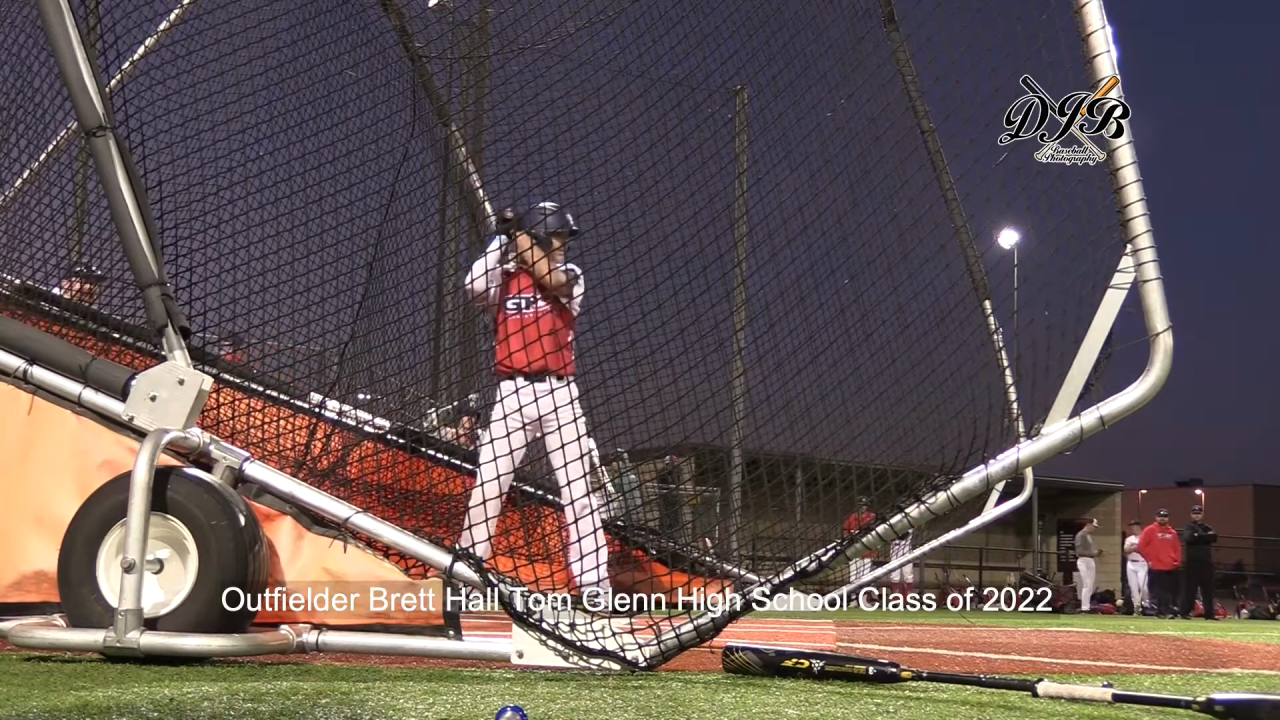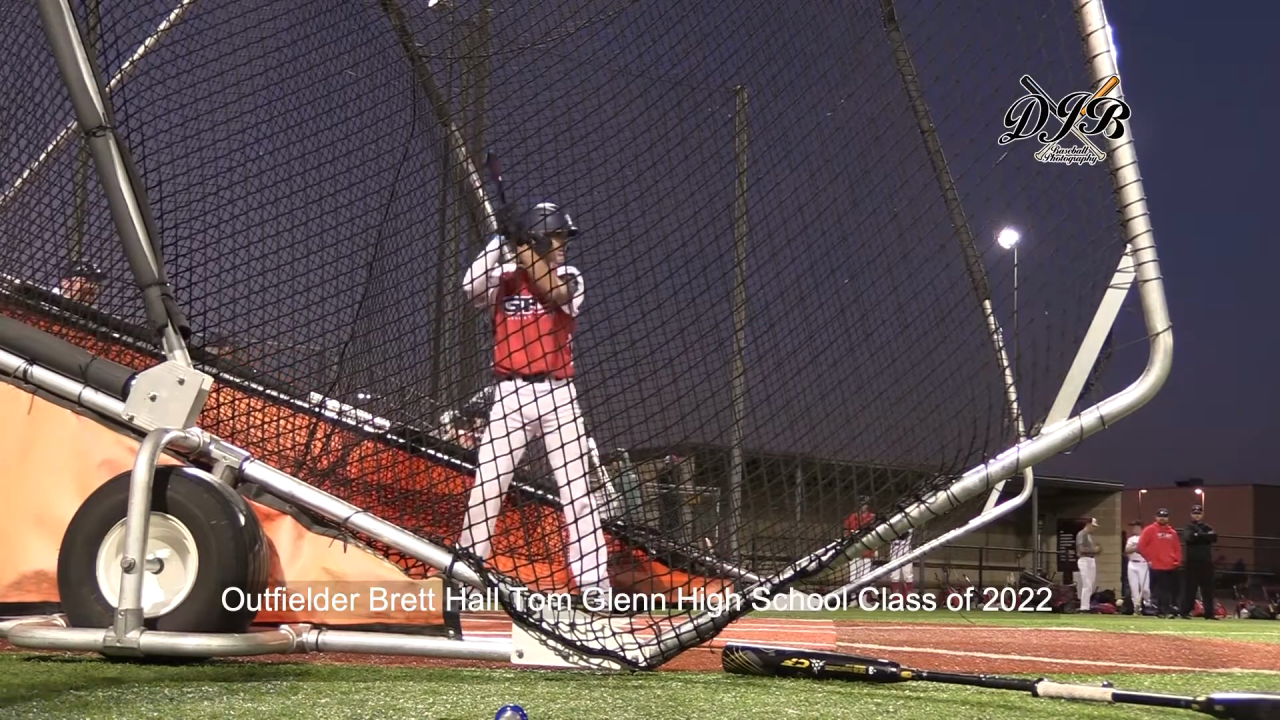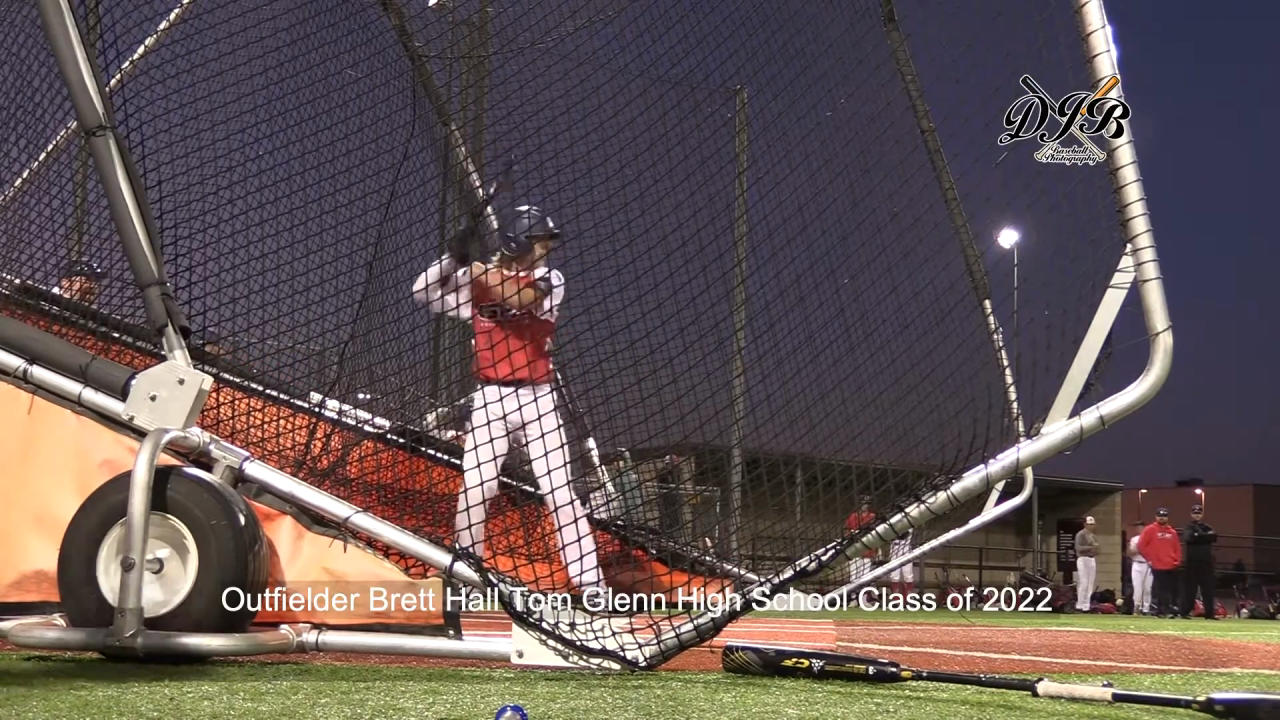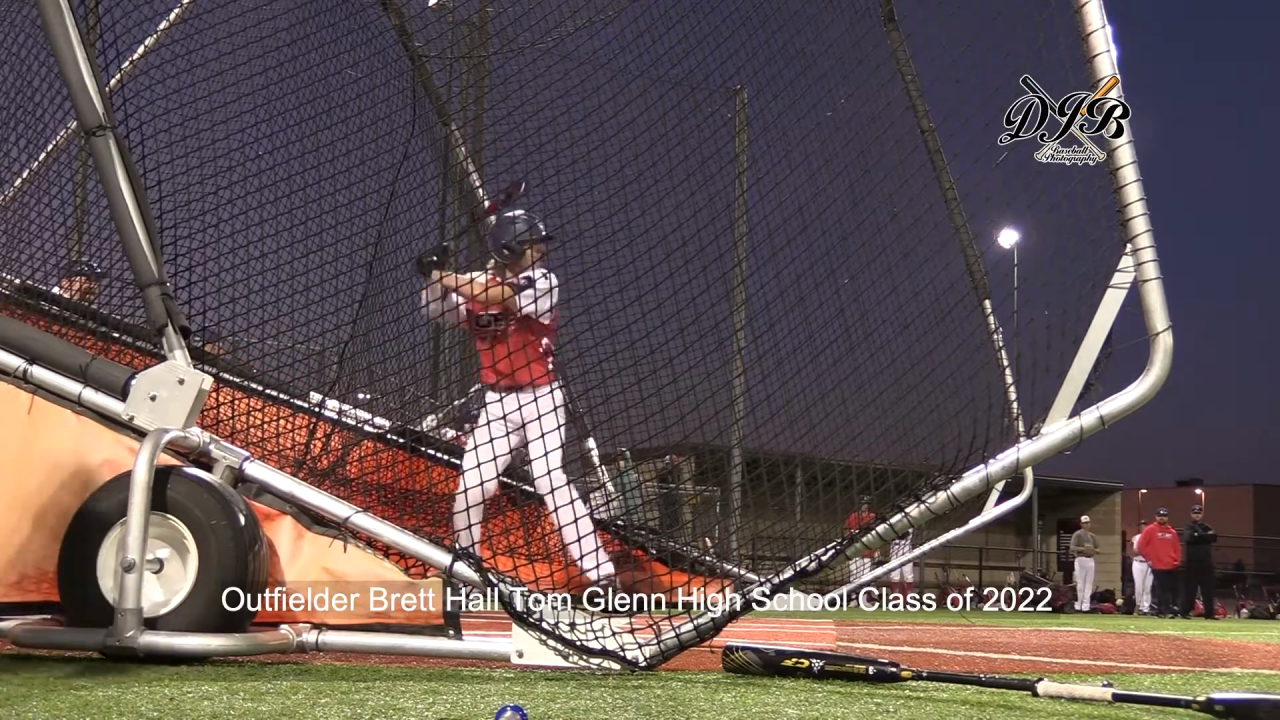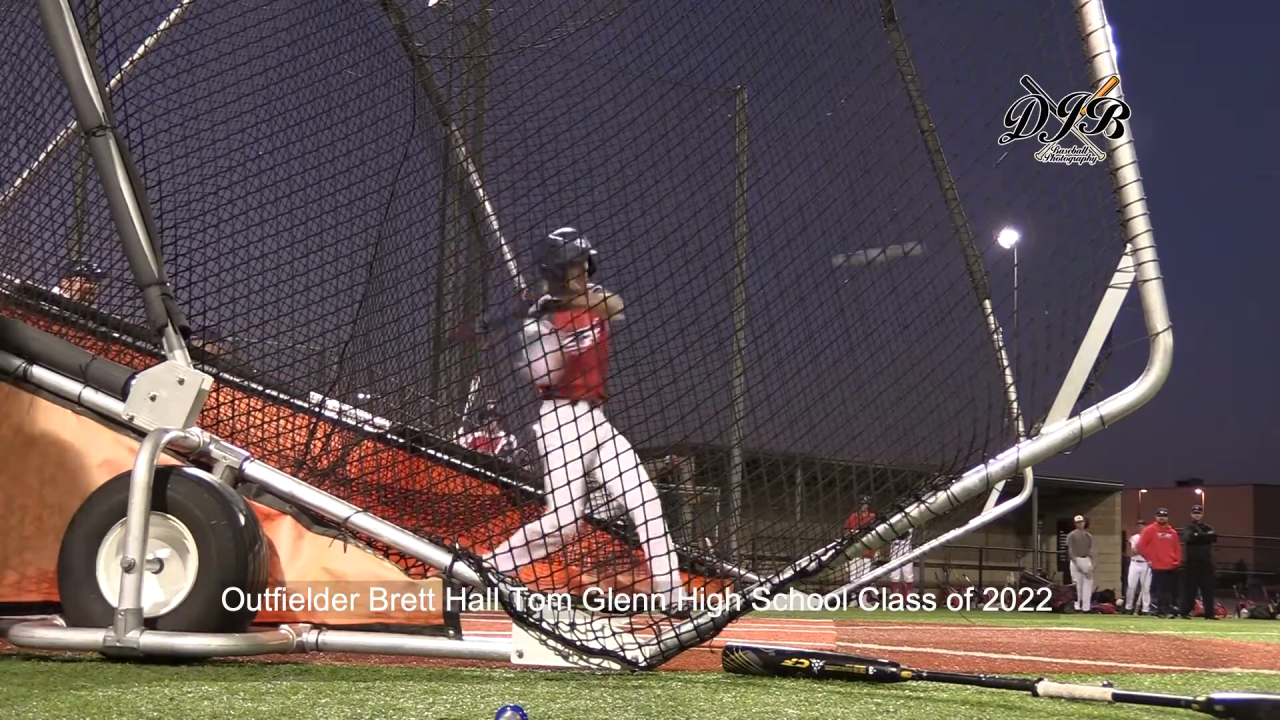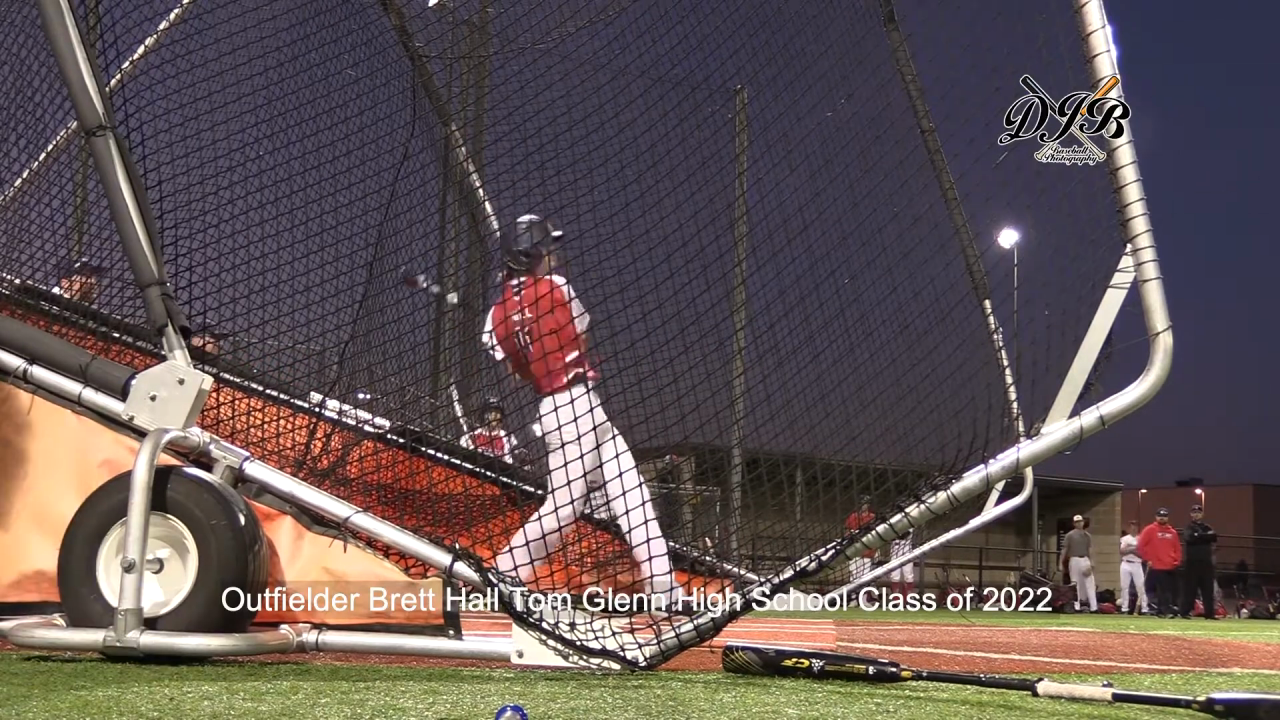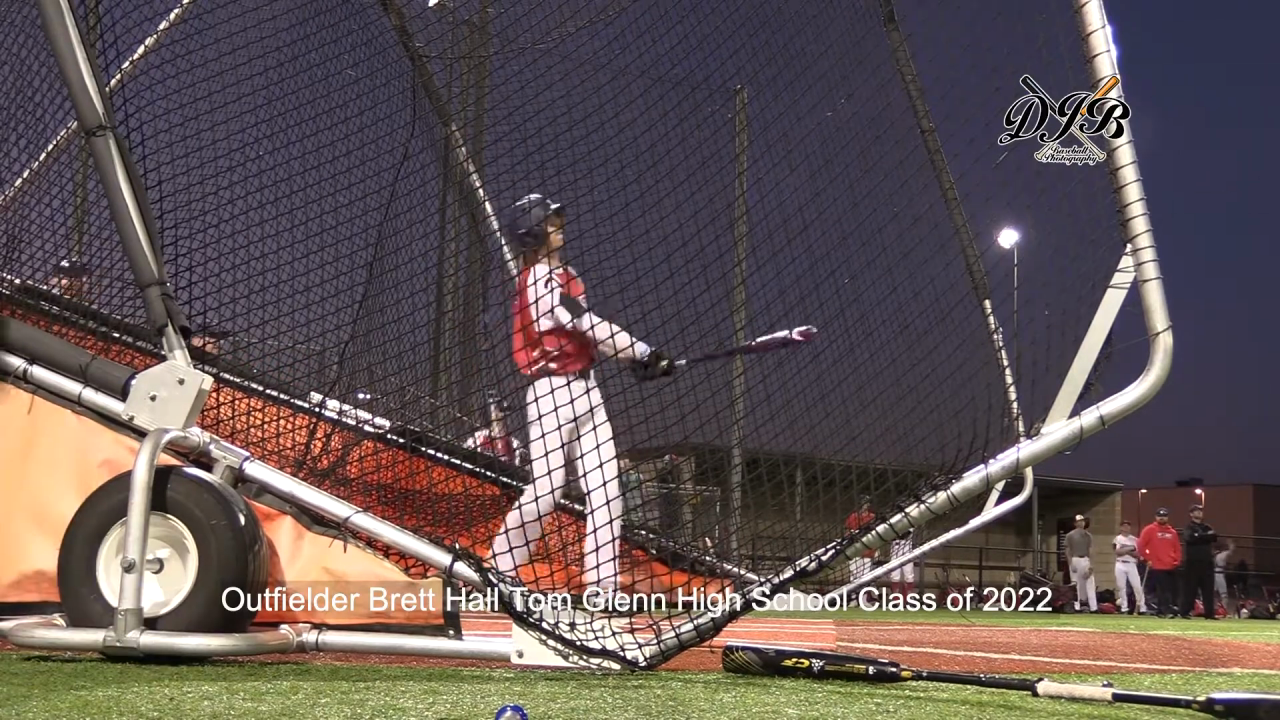
dt=0.4s
person 1, frame 1
left shoulder: (570, 275)
right shoulder: (504, 277)
left elbow: (553, 280)
right elbow: (475, 285)
left wrist: (519, 233)
right wrist: (502, 237)
left hip: (559, 393)
right hip: (512, 394)
left knee: (577, 488)
right knee: (488, 485)
left ankle: (595, 580)
person 1, frame 2
left shoulder: (570, 278)
right shoulder: (502, 277)
left elbow: (553, 291)
right elbow: (473, 286)
left wrist: (521, 247)
right wrist: (501, 239)
left hip: (557, 395)
right hip: (511, 395)
left knee: (576, 489)
right knee: (487, 486)
left ankle: (594, 580)
person 1, frame 3
left shoulder: (551, 280)
right shoulder: (475, 281)
left elbow: (518, 297)
right elbow: (423, 294)
left wrist: (473, 266)
right wrist: (453, 257)
left hip: (537, 398)
right hip: (490, 399)
left knee: (557, 487)
right knee: (474, 489)
left ankle: (588, 578)
person 1, frame 4
left shoulder: (543, 281)
right shoulder: (476, 282)
left elbow: (494, 294)
right elbow: (433, 308)
left wrist: (443, 276)
right wrist: (436, 273)
left hip: (540, 399)
right hip: (497, 404)
left knee: (550, 483)
right knee: (472, 488)
left ankle: (600, 574)
person 1, frame 5
left shoulder: (594, 294)
right shoulder: (538, 316)
left elbow: (613, 306)
right elbow: (539, 373)
left wrist: (581, 301)
right wrist: (545, 322)
left hip: (593, 416)
right hip: (562, 418)
left knee: (643, 498)
right knee: (564, 518)
left ankle: (667, 590)
right ankle: (493, 569)
person 1, frame 6
left shoulder: (498, 312)
right shoulder: (555, 286)
left elbow: (516, 368)
left hip: (581, 404)
right hip: (570, 405)
left knee: (630, 488)
right knee: (563, 504)
left ankle: (663, 589)
right ankle: (503, 577)
person 1, frame 7
left shoulder: (568, 274)
right shoulder: (538, 279)
left elbow: (593, 327)
right elbow: (586, 325)
left wrist: (639, 356)
right wrist: (643, 351)
left hip: (587, 389)
right hip: (549, 393)
left knee: (605, 488)
right knee: (545, 491)
left ankle: (603, 585)
right ankle: (498, 575)
